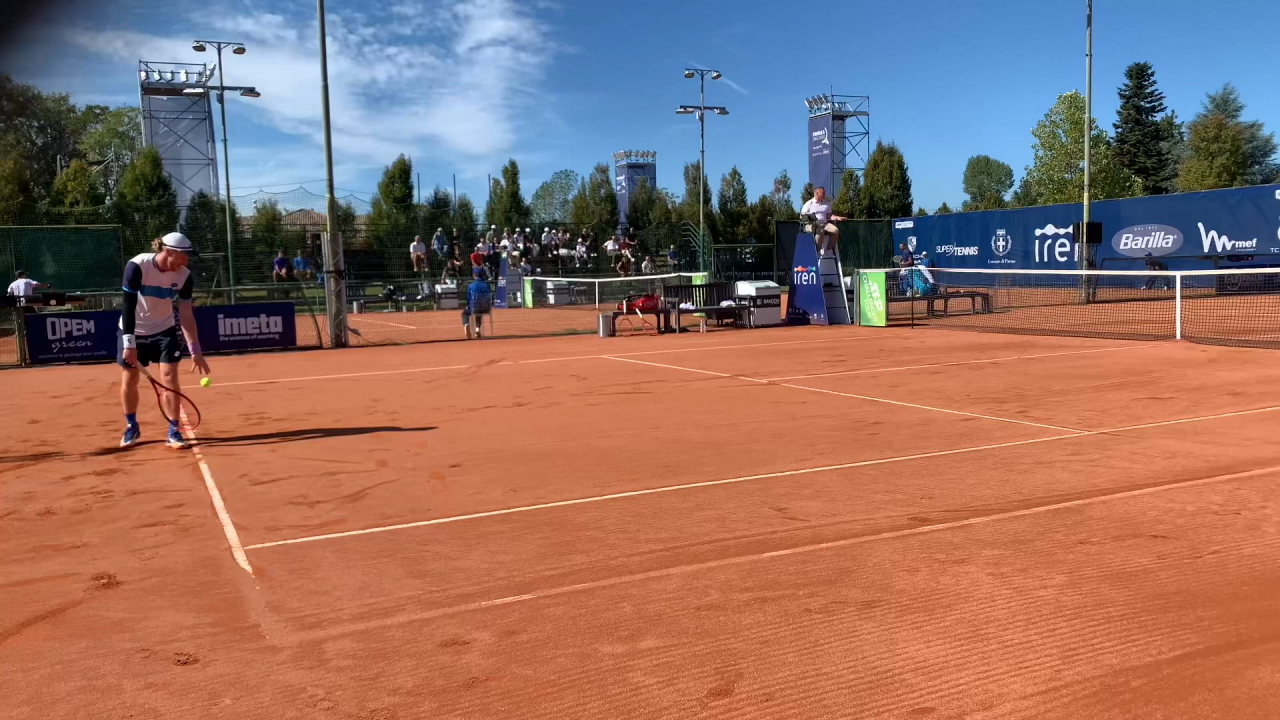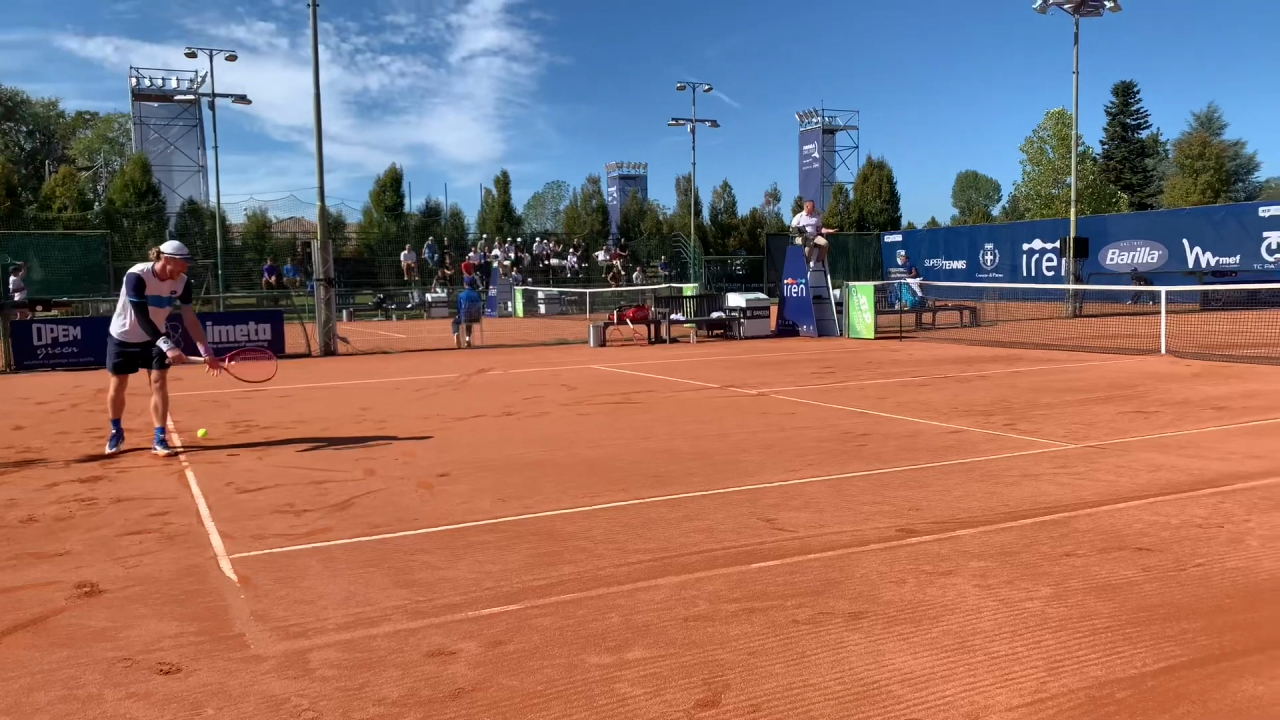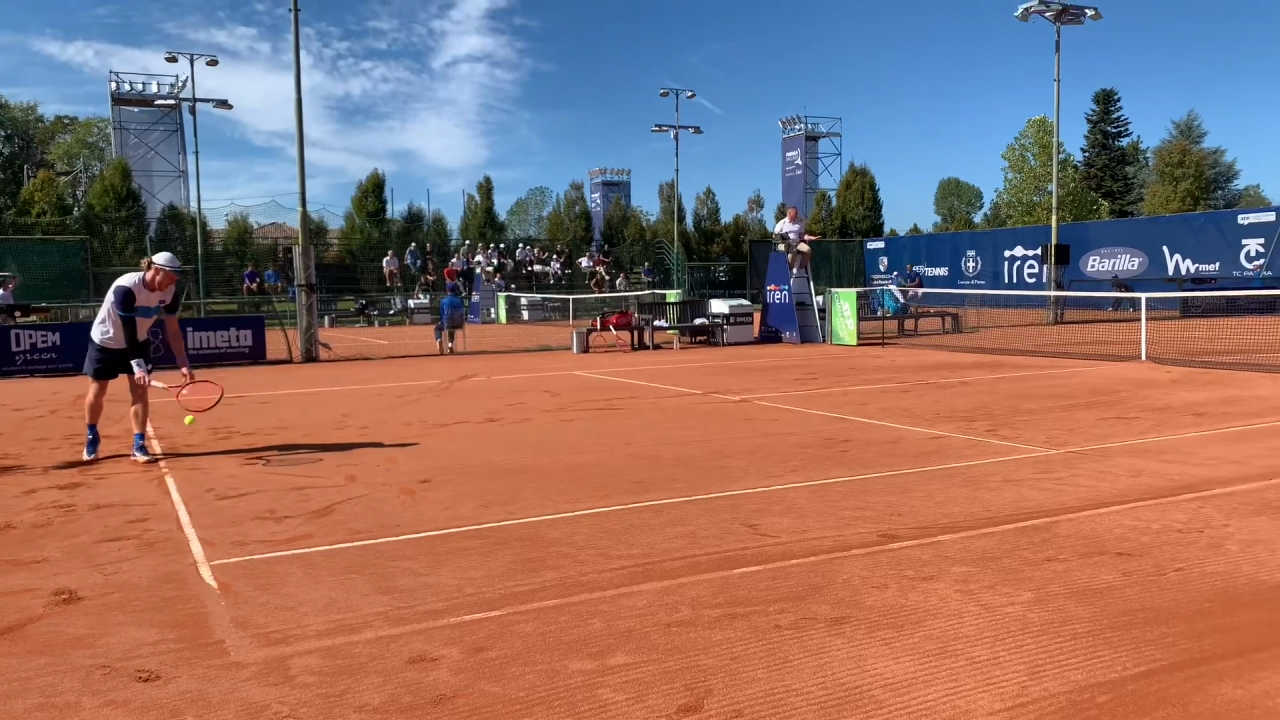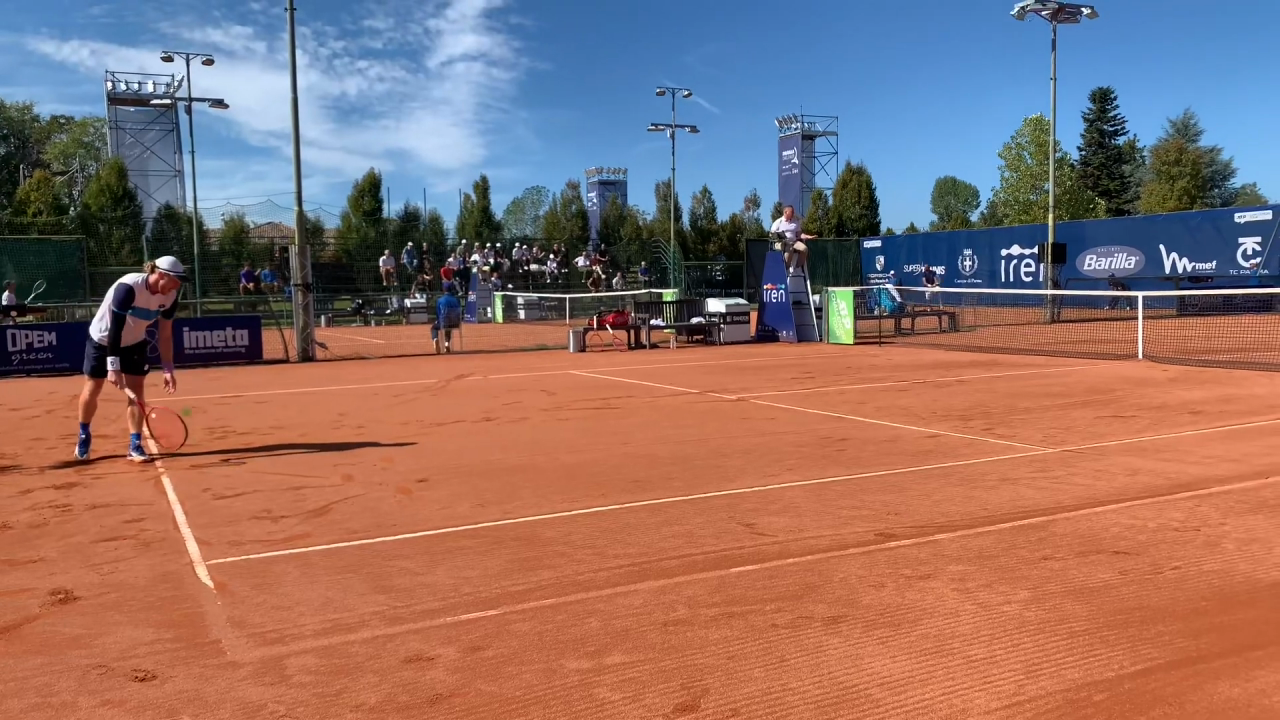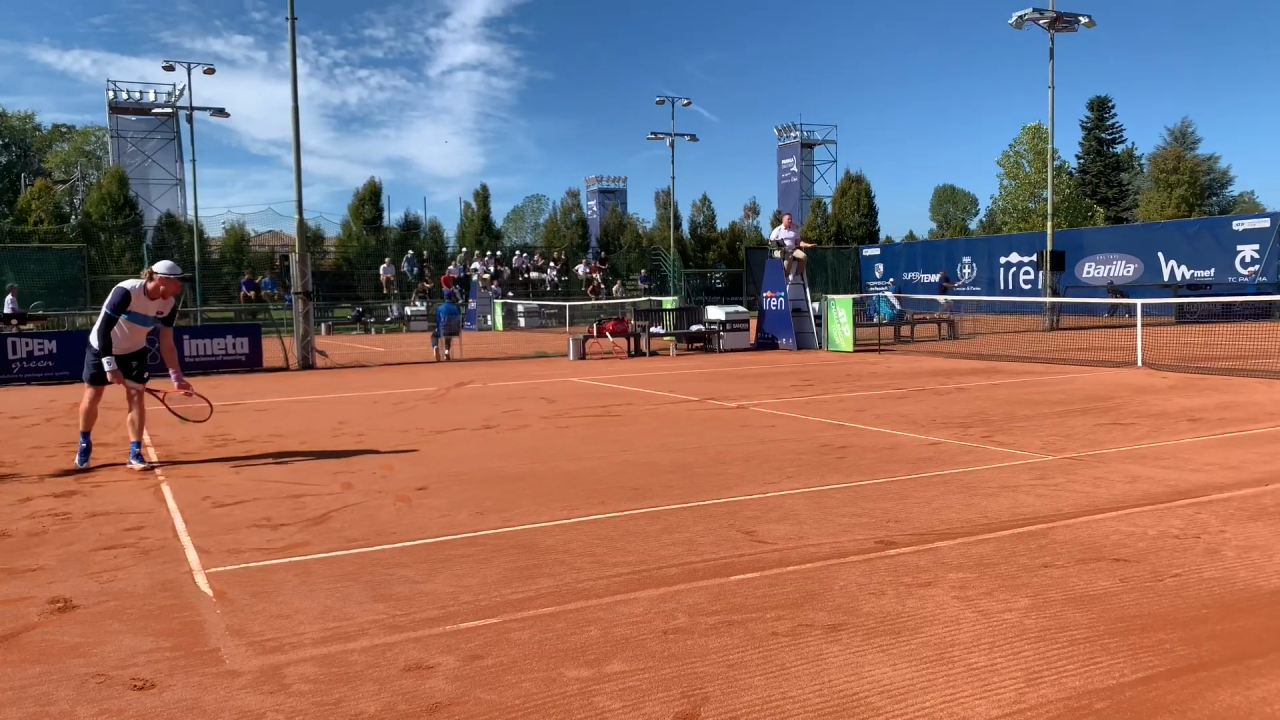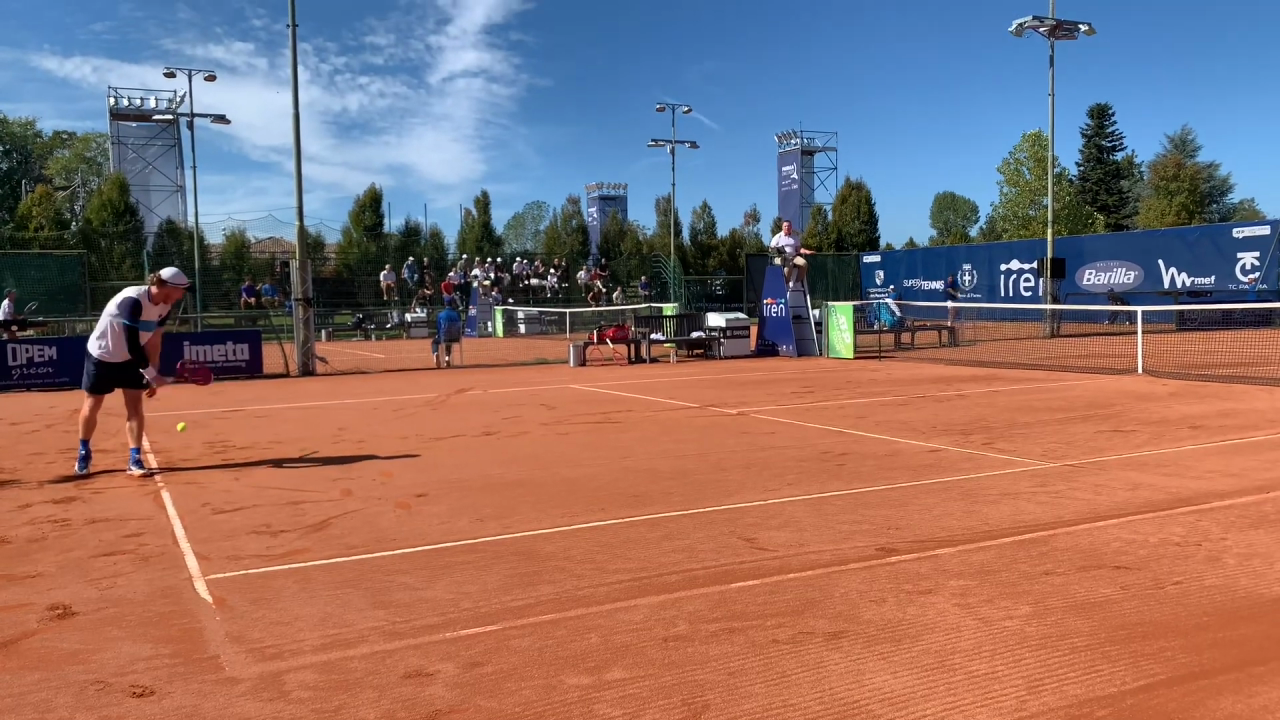
dt=0.3s
person 1, frame 1
left shoulder: (184, 276)
right shoulder: (137, 266)
left elbow: (186, 315)
right elbow: (129, 307)
left wrist: (195, 351)
right wrist: (129, 342)
left hip: (164, 329)
right hip: (133, 331)
left knee: (170, 376)
right knee: (129, 381)
left ankle: (173, 431)
right ankle: (132, 427)
person 1, frame 2
left shoulder: (181, 283)
right shoulder: (136, 276)
left elbow: (190, 320)
right elbow: (143, 318)
left wrist: (207, 353)
right wrist: (168, 346)
left hip: (157, 337)
right hip: (123, 337)
left knee: (159, 383)
right knee: (117, 387)
left ankle: (160, 439)
right ankle: (116, 432)
person 1, frame 3
left shoulder: (170, 292)
right shoulder: (126, 288)
left elbow: (173, 330)
right elbow: (129, 332)
left wrist: (183, 363)
right wrist: (139, 367)
left hip: (138, 342)
right hip: (104, 342)
left knee: (140, 390)
right knee: (96, 392)
left ankle: (139, 445)
right ankle: (92, 437)
person 1, frame 4
left shoulder: (170, 297)
right shoulder: (128, 287)
left elbow: (165, 335)
right elbow: (115, 330)
left wrist: (168, 369)
right wrist: (113, 366)
left hip: (135, 343)
right hip: (102, 339)
left knee: (136, 389)
right knee: (92, 390)
left ankle: (135, 445)
right ankle: (84, 436)
person 1, frame 5
left shoulder: (169, 304)
right shoulder: (126, 292)
left elbow: (167, 343)
right elbow: (103, 330)
left wrist: (176, 377)
right wrist: (110, 366)
left hip: (134, 351)
right hip: (102, 348)
left knee: (137, 398)
right knee: (92, 398)
left ankle: (135, 453)
right ankle: (84, 445)
person 1, frame 6
left shoulder: (164, 306)
right shoulder: (133, 301)
left elbow: (153, 341)
right elbow: (133, 344)
left wrist: (152, 378)
right wrist: (152, 375)
left hip: (131, 358)
right hip: (101, 355)
left knee: (135, 405)
right knee: (92, 406)
left ankle: (135, 460)
right ankle: (84, 453)
